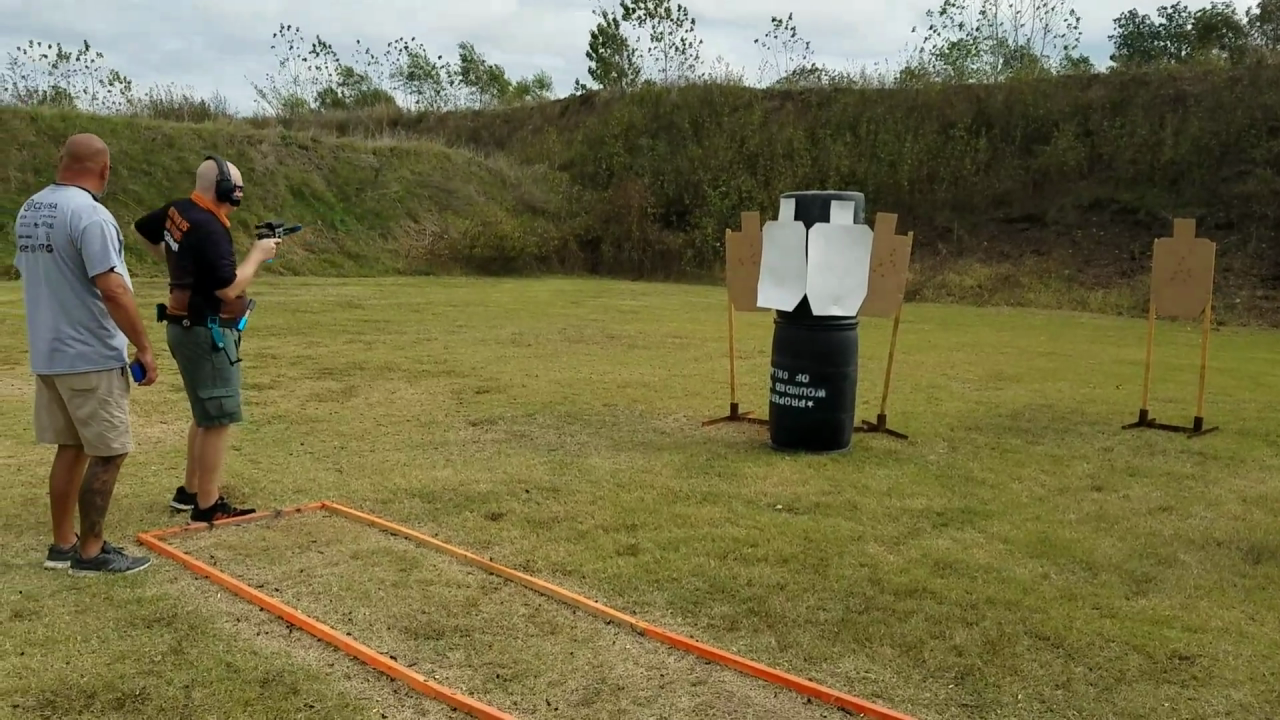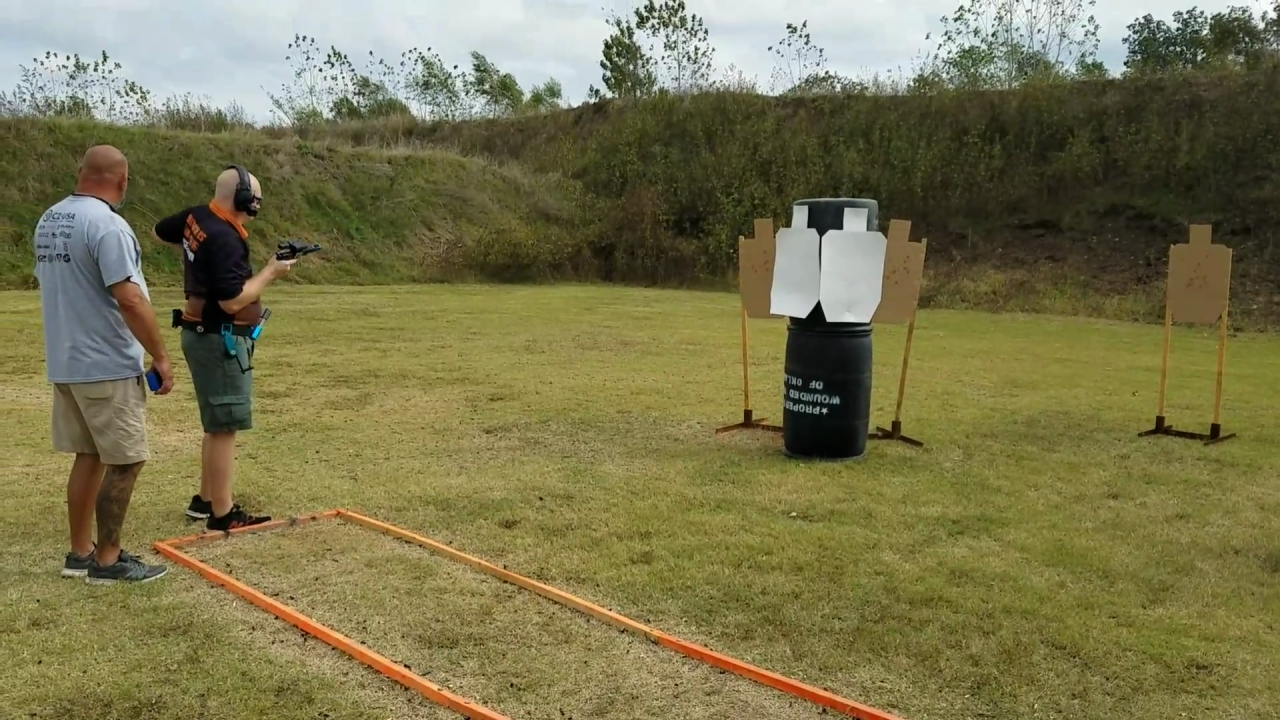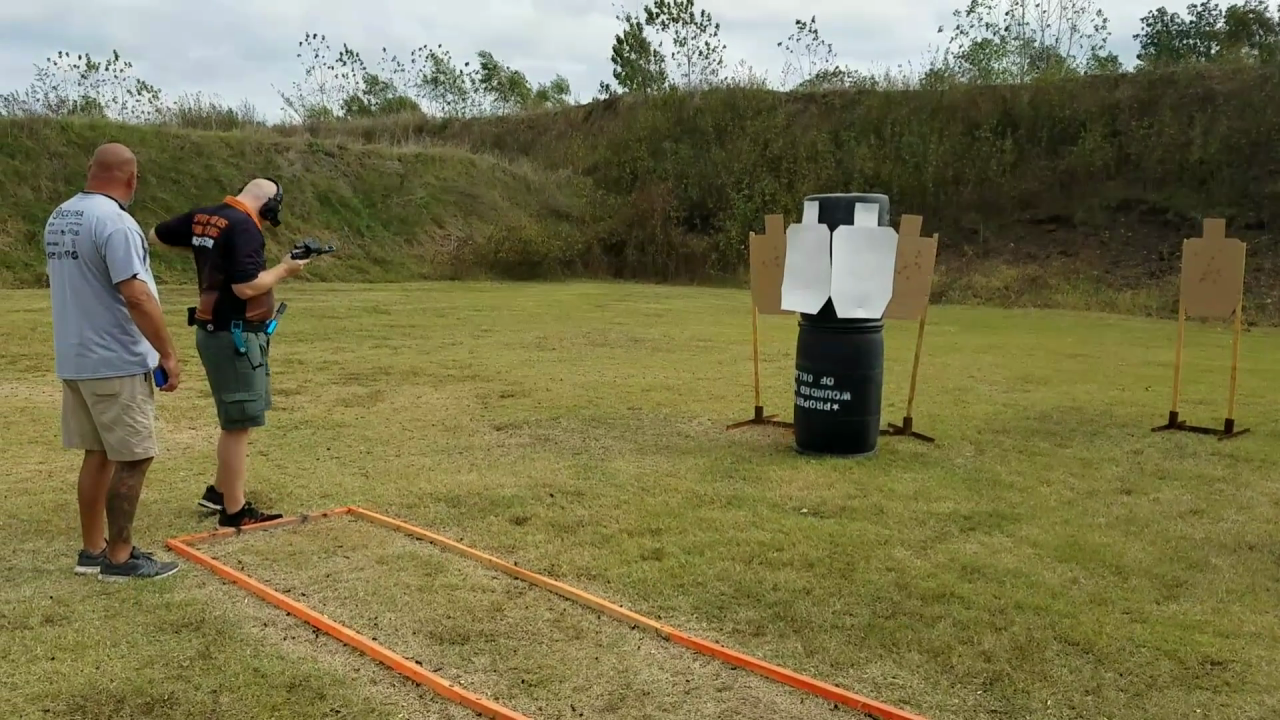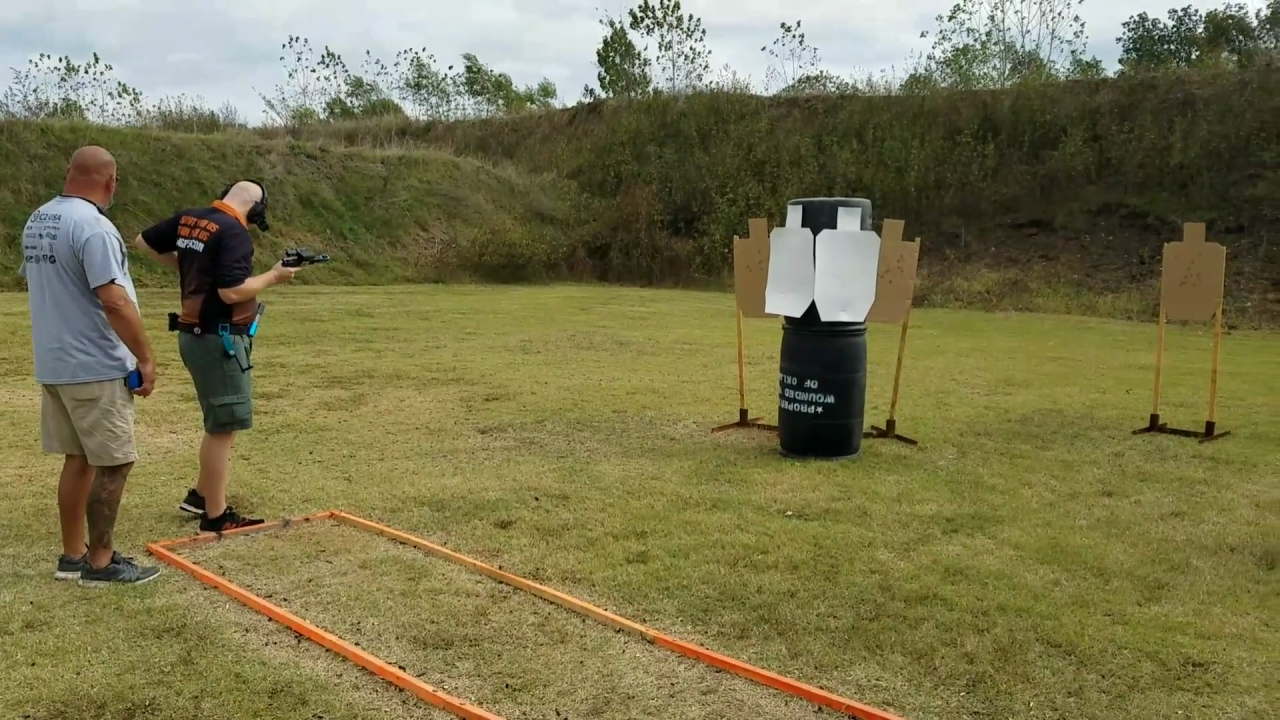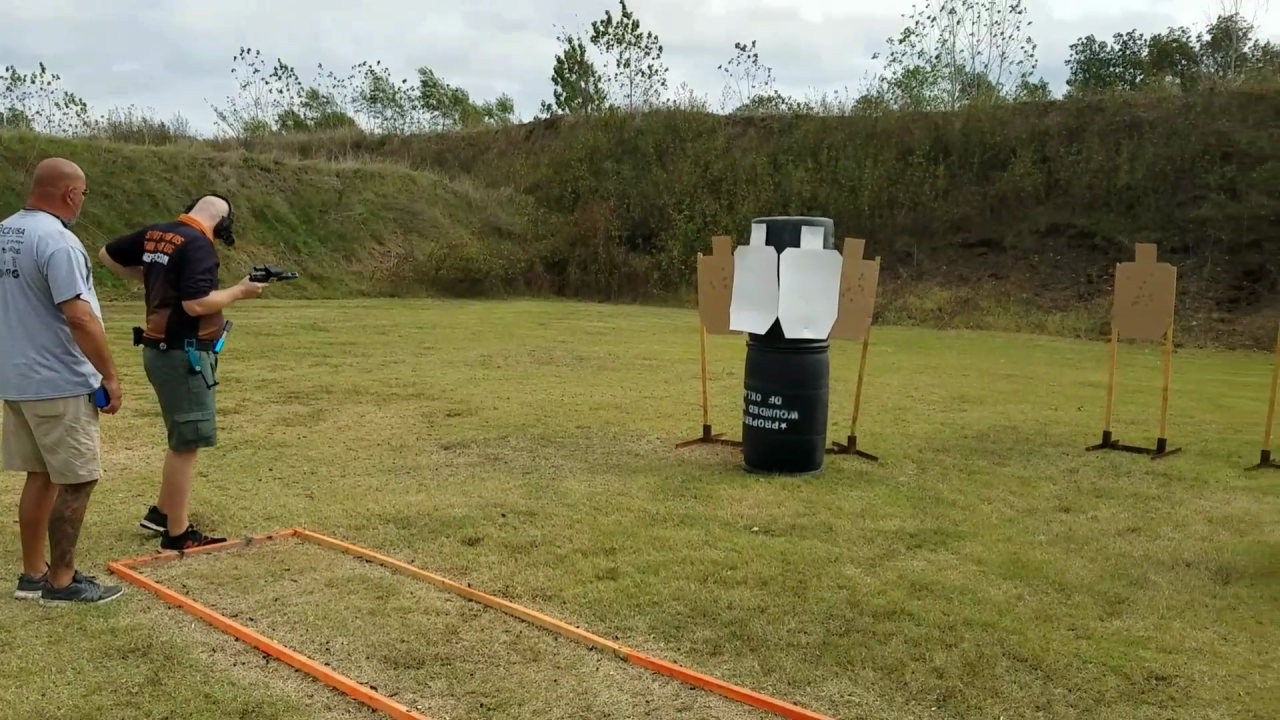
dt=0.7s
person 1, frame 1
left shoulder: (30, 210)
right shoulder: (90, 215)
left elbow: (31, 275)
right elbow: (113, 291)
right wrist: (144, 348)
left hip: (49, 355)
right hip: (91, 358)
left knee: (71, 448)
right knee: (108, 453)
left ankle: (63, 544)
right ankle: (91, 551)
person 1, frame 2
left shoulder: (49, 220)
right shoulder: (106, 224)
right elbow: (129, 300)
right wrist: (160, 357)
left hip: (66, 363)
right hip: (107, 367)
left knee: (89, 456)
right knee: (124, 461)
left ankle: (80, 552)
right ankle: (107, 559)
person 1, frame 3
left shoulder: (59, 217)
right shoulder: (114, 221)
right elbow: (137, 297)
right wrist: (167, 354)
left hip: (75, 360)
right hip: (115, 363)
left knee: (98, 454)
right knee: (132, 458)
left ankle: (93, 549)
right ankle: (119, 556)
person 1, frame 4
left shoulder: (37, 221)
right shoulder: (92, 226)
right elbow: (114, 302)
right wrist: (145, 358)
left hip: (55, 364)
right hip: (94, 367)
left knee: (78, 459)
right knee: (112, 463)
left ankle: (73, 554)
right ankle: (100, 562)
person 1, frame 5
right shoulder: (57, 240)
right elbow: (79, 317)
right wrist: (110, 374)
right hip: (59, 385)
left knee: (41, 477)
right knee: (76, 481)
right ankle: (62, 580)
person 2, frame 1
left shoulder: (178, 210)
right shoulder: (209, 229)
left elbow: (142, 230)
right elbow: (228, 289)
right wrist: (257, 254)
left hip: (188, 326)
right hip: (207, 332)
left knee: (206, 415)
right knee: (218, 419)
left ankle: (190, 490)
right ankle: (208, 505)
person 2, frame 2
left shoulder: (197, 217)
right shoulder: (224, 239)
left elbow: (160, 231)
right elbow: (232, 301)
right wrist: (270, 272)
left hip: (204, 334)
right hip: (219, 339)
left knee: (217, 424)
right knee: (225, 427)
left ankle: (205, 499)
right ankle: (222, 514)
person 2, frame 3
left shoulder: (202, 217)
right shoulder: (244, 226)
left elbow: (156, 236)
right elbow: (246, 286)
right wrist: (284, 268)
left hip: (218, 330)
right hip: (233, 334)
left knee: (239, 418)
right knee: (239, 423)
left ankle: (220, 491)
right ankle: (234, 510)
person 2, frame 4
left shoulder: (187, 220)
right shoulder: (233, 231)
left elbow: (143, 242)
right elbow: (232, 291)
right wrist: (273, 276)
left hip: (197, 334)
right hip: (218, 338)
left knee: (219, 421)
right knee: (223, 426)
left ankle: (200, 495)
right ankle: (215, 515)
person 2, frame 5
left shoulder: (154, 234)
right shoulder: (198, 244)
left elbow: (106, 255)
right elbow: (196, 303)
right wrist: (240, 290)
left hip: (161, 349)
right hip: (183, 353)
left knee: (183, 438)
right knee: (187, 443)
left ankle: (162, 512)
right ankle: (177, 533)
